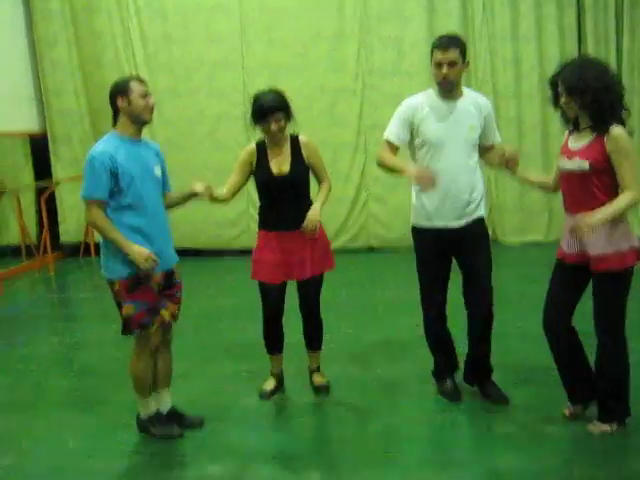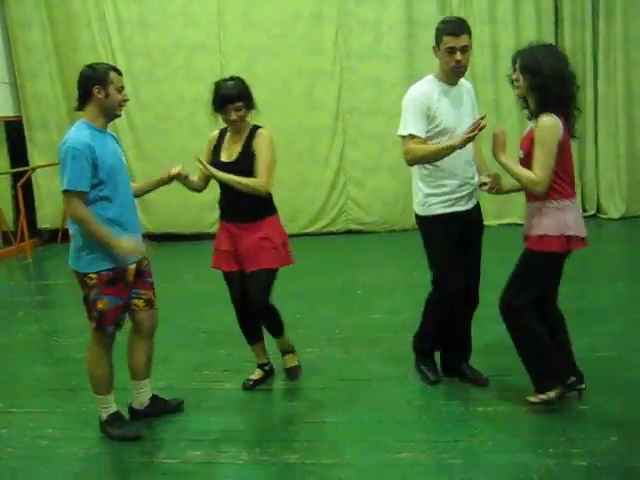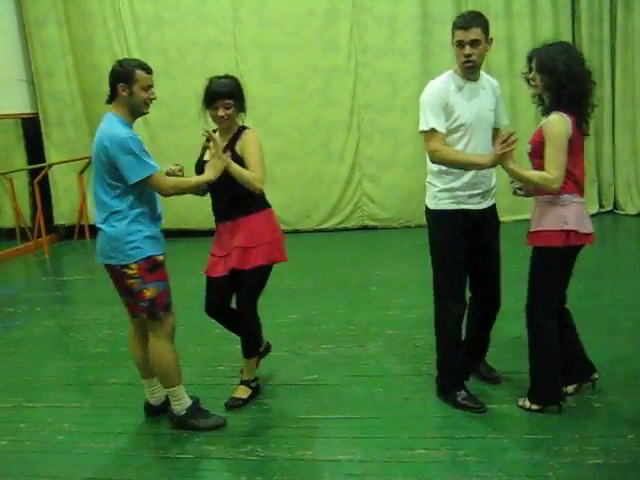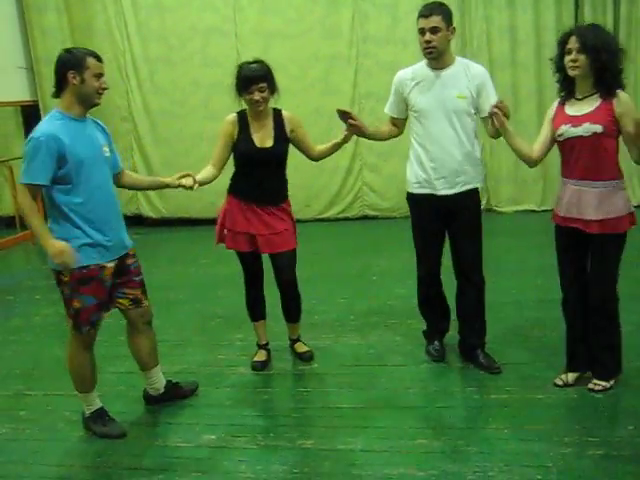
dt=0.7s
person 1, frame 1
left shoulder: (480, 105)
right shoulder: (413, 107)
left elbow: (488, 151)
right elbow: (384, 153)
left wrist: (504, 157)
right wrist: (408, 168)
left hip: (471, 220)
right hip: (429, 224)
left knee: (481, 300)
right knee: (433, 305)
left ankle: (478, 372)
right ankle: (445, 372)
person 1, frame 2
left shoulder: (467, 88)
right shoulder: (419, 95)
right elbow: (410, 154)
left wrist: (484, 172)
right wrist: (458, 143)
left hip: (469, 206)
right hip: (436, 209)
left knee: (468, 289)
right knee: (448, 286)
left ankle: (456, 359)
right ankle: (424, 348)
person 1, frame 3
left shoulder: (492, 87)
right shoulder: (437, 90)
right elbow: (435, 150)
right wrist: (484, 160)
left hip: (484, 206)
right hip: (447, 208)
left knee: (488, 290)
right knee: (451, 296)
left ankle: (473, 357)
right ankle: (450, 381)
person 1, frame 4
left shoulder: (475, 74)
right shoulder: (405, 79)
left elbow: (491, 126)
right elbow: (395, 127)
left wrist: (499, 124)
right wrist: (363, 130)
left hip: (464, 188)
right hip: (422, 190)
left knee: (470, 270)
right knee: (427, 269)
left ankle: (473, 345)
right ankle: (435, 333)
person 2, frame 1
left shoulder: (153, 151)
right shoulder: (103, 155)
right elbow: (94, 213)
left wrist: (188, 196)
right wrist: (129, 248)
left hip: (165, 262)
right hip: (129, 269)
left knee: (164, 337)
right knee: (146, 341)
left ankle: (164, 408)
right ankle: (146, 414)
person 2, frame 2
left shoulder: (108, 138)
right shoulder: (78, 144)
right elbow: (76, 207)
left wrist: (163, 180)
right wrist: (115, 240)
left hip: (129, 255)
right hip: (100, 261)
left knee: (146, 323)
right knee: (104, 338)
left ankle: (143, 400)
right ankle: (108, 414)
person 2, frame 3
left shoulder: (115, 130)
right shoulder: (120, 137)
right elbow: (163, 187)
left wrist: (164, 174)
right wrist: (207, 176)
left hip: (129, 246)
right hip: (134, 249)
left knee: (142, 324)
right knee: (161, 326)
left ankle: (156, 398)
right ankle: (181, 408)
person 2, frame 4
left shoulder: (97, 128)
right shoulder: (47, 136)
left elbow: (120, 176)
right elbow: (26, 195)
left wrist: (166, 182)
right wrist: (47, 240)
left hip: (118, 246)
right hip: (80, 257)
left knee: (140, 316)
right knee: (85, 335)
left ankle: (158, 388)
right ankle: (92, 410)
person 3, frame 1
right shoulder: (570, 135)
right elbow: (555, 184)
left wrist: (599, 217)
right wrist: (519, 173)
left hip: (610, 242)
right hip: (574, 241)
left knee: (608, 329)
right knee: (554, 320)
right ankle: (582, 395)
person 3, frame 2
left shoulder: (547, 123)
right shoulder: (545, 119)
left elbow: (539, 183)
left wrist: (502, 158)
right wrist: (506, 187)
left hip: (554, 225)
right hip: (555, 222)
left knee: (514, 302)
right knee: (542, 303)
left ankle: (551, 378)
right ankle: (566, 377)
person 3, frame 3
left shoulder: (556, 121)
right shoulder: (570, 117)
left elbow: (554, 181)
left wrist: (511, 167)
right wrist: (531, 185)
left hip: (558, 222)
right hip: (566, 220)
left knee: (540, 308)
right knee: (552, 303)
left ankle: (546, 392)
right ankle: (578, 370)
person 3, frame 4
right shoulder: (558, 107)
right elbow: (534, 157)
right wrist: (506, 133)
left hip: (608, 205)
right hip: (569, 205)
left knee: (601, 291)
right knee: (571, 289)
left ankle: (606, 367)
right ankle: (578, 362)
person 4, frame 1
left shoulder: (304, 145)
right shoulder: (252, 153)
left elbow: (325, 182)
right elbow: (228, 192)
left wrist: (317, 208)
right wrist: (210, 193)
left hip: (307, 237)
right hip: (272, 240)
left knee: (310, 307)
right knee: (271, 311)
left ankle: (315, 369)
right ankle: (275, 373)
person 4, frame 2
left shoulder: (261, 137)
right shoulder: (214, 139)
left elbow: (264, 186)
right elbow: (200, 184)
left wrist: (217, 174)
right wrist: (185, 177)
left hip: (262, 229)
right hip: (230, 230)
left knee: (258, 301)
right knee: (240, 302)
left ankle: (286, 347)
right ankle: (263, 363)
person 4, frame 3
left shoulder: (248, 136)
right shoulder: (210, 139)
left elbow: (258, 184)
right elbow: (206, 186)
left wrist: (223, 160)
left hip: (254, 229)
right hip: (226, 231)
left knee: (245, 305)
right knee: (215, 306)
left ankle: (249, 380)
right ankle: (257, 343)
person 4, frame 4
left shoulder: (286, 119)
right shoulder: (233, 123)
left elbow: (313, 154)
right elbow: (214, 167)
left wrist: (344, 139)
right wrist: (195, 181)
left hip: (277, 210)
right hip: (242, 211)
left knee: (287, 279)
right knee: (253, 279)
left ankle: (295, 338)
right ankle: (262, 345)
